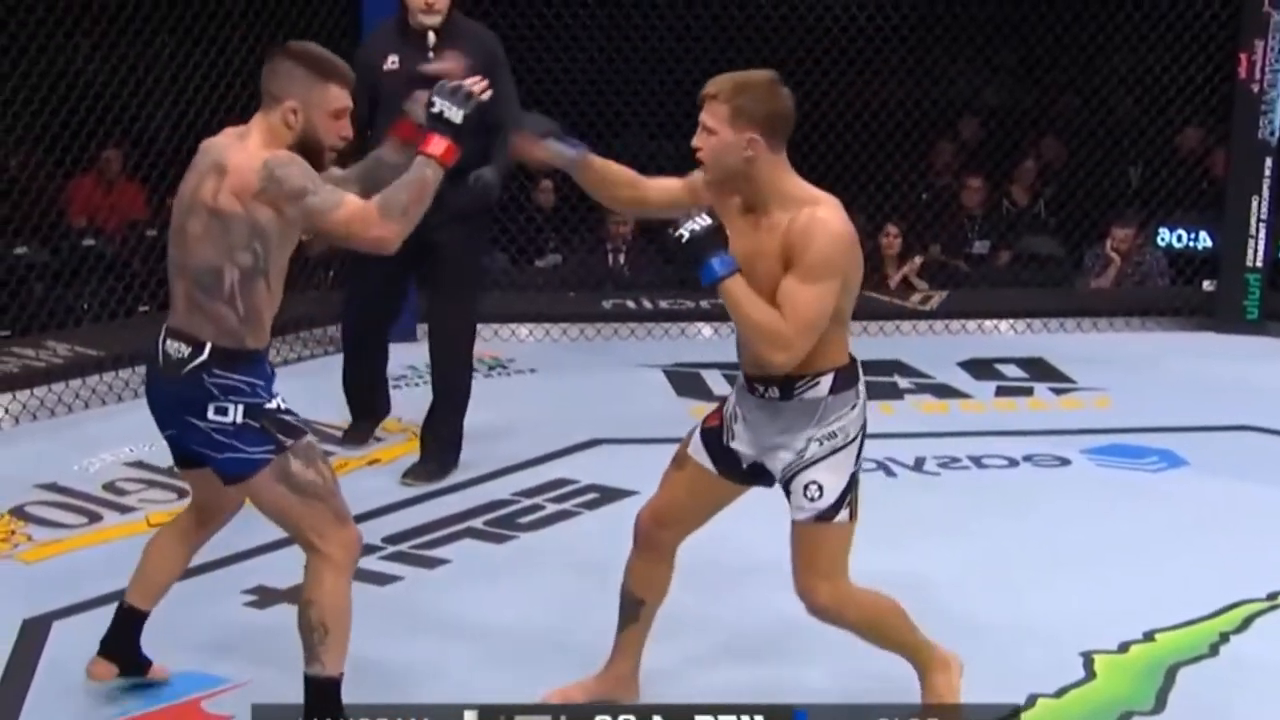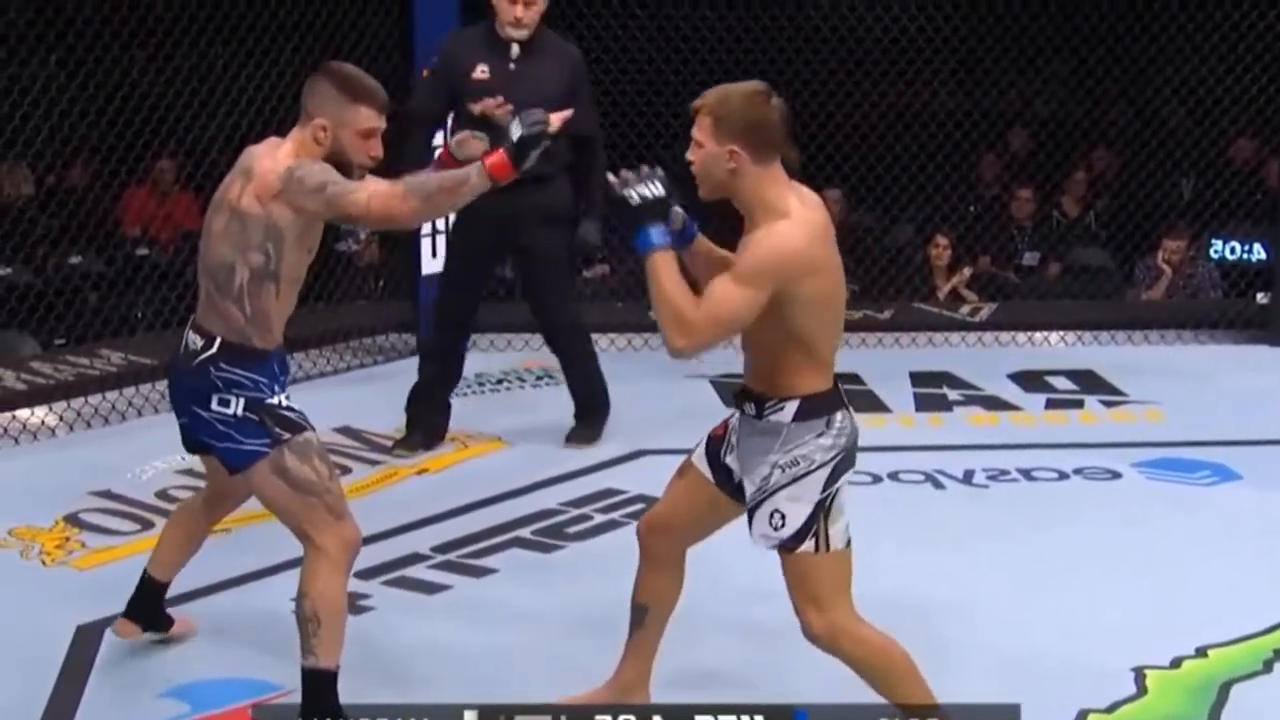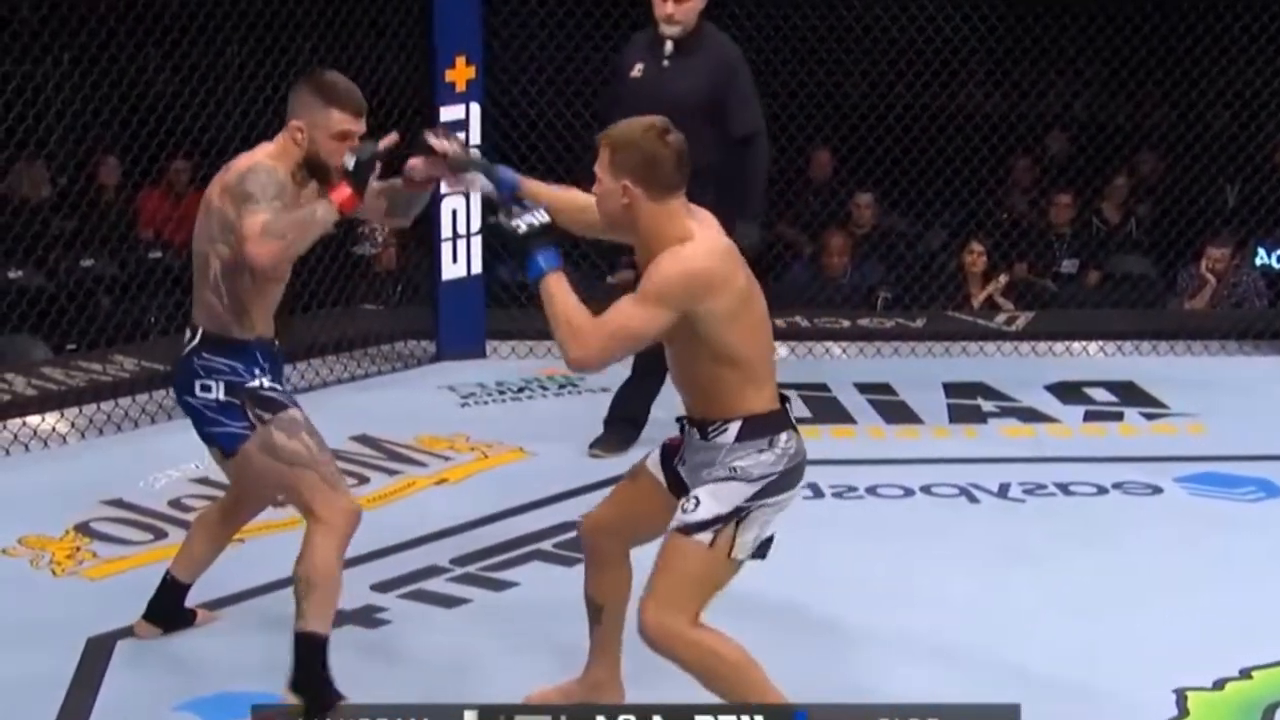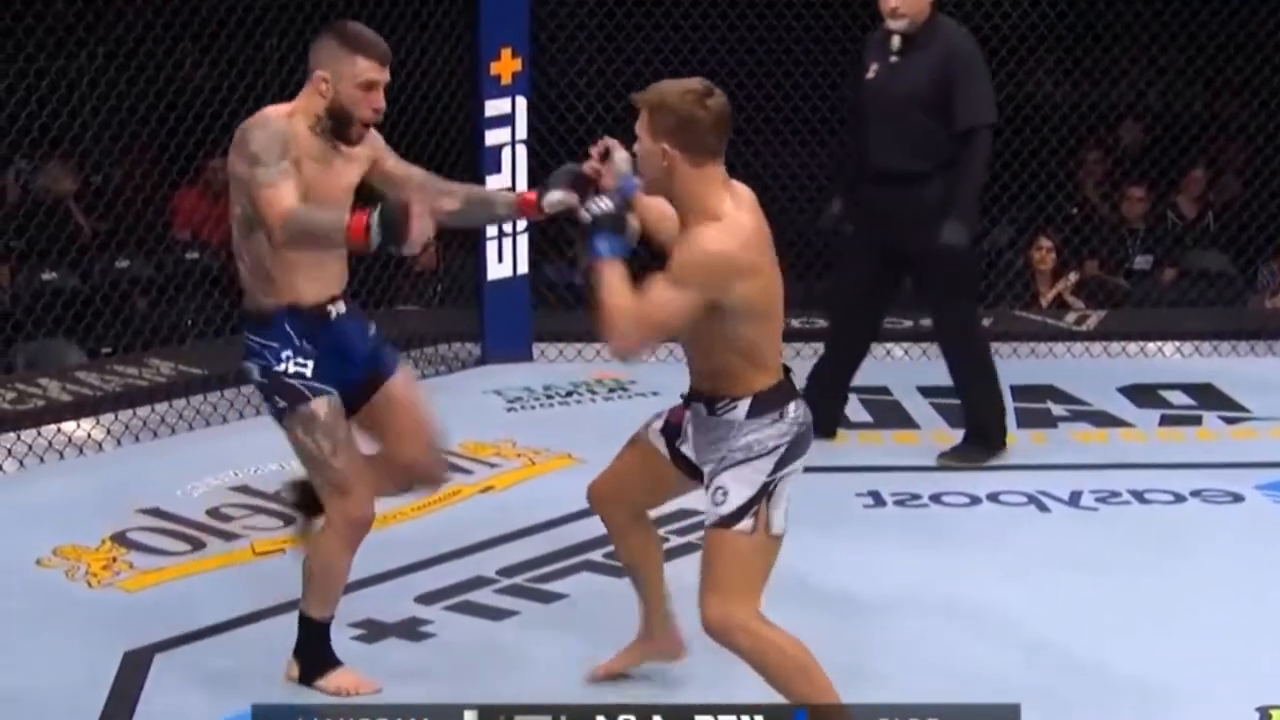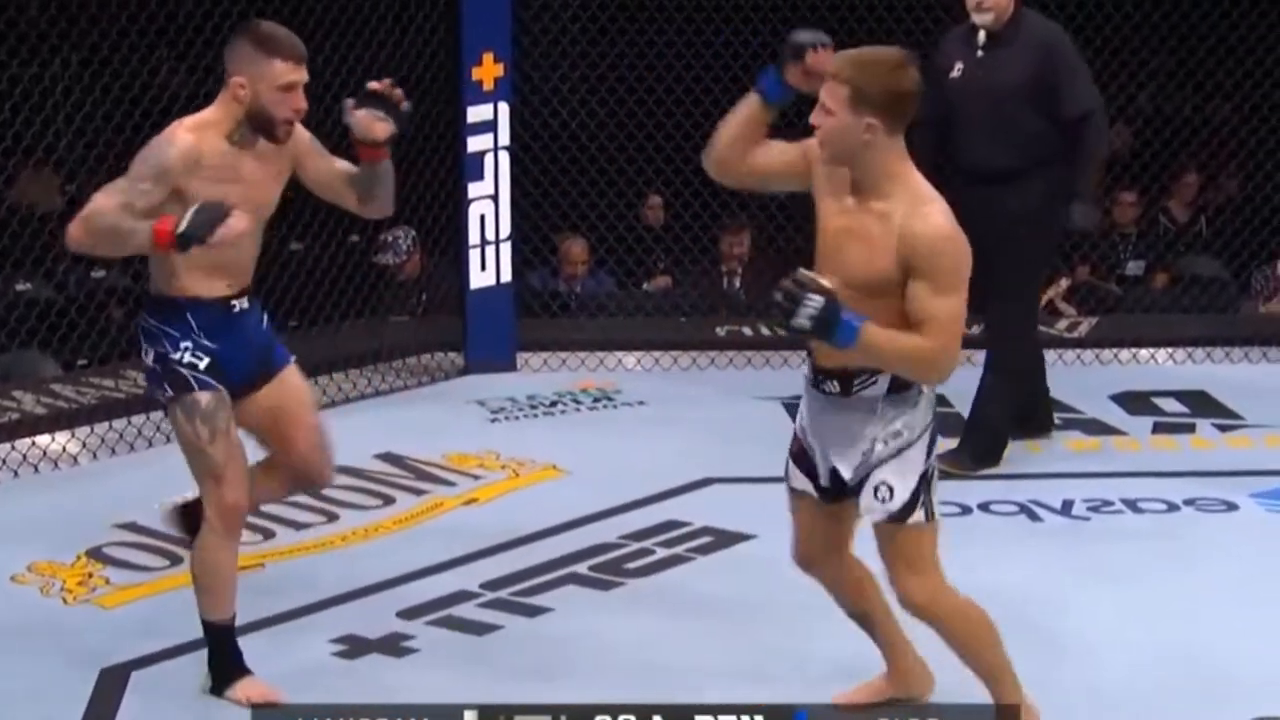
dt=0.7s
person 1, frame 1
left shoulder: (226, 149)
right shoulder: (270, 169)
left elbow: (342, 192)
right elbow: (380, 229)
left wrist: (411, 131)
right wrist: (440, 141)
left hip: (178, 371)
right hip: (227, 386)
left knee: (207, 510)
right knee: (335, 545)
left ankle: (118, 649)
person 1, frame 2
left shoulder: (271, 157)
right shoulder: (295, 176)
left elbow: (392, 200)
right elbow: (397, 207)
right wrist: (503, 158)
left hip: (206, 365)
right hip: (240, 379)
left knee: (220, 496)
right knee: (335, 538)
left ankle: (141, 612)
person 1, frame 3
left shoulder: (306, 174)
right shoulder: (260, 175)
left elbow: (393, 209)
right elbow: (266, 252)
left wrist: (426, 173)
right wrist: (344, 192)
left hip: (235, 363)
right hip: (226, 369)
left knee: (253, 493)
right knee: (335, 512)
left ankle: (163, 610)
person 1, frame 4
left shoulder: (363, 143)
right shoulder: (268, 130)
left elbow: (438, 197)
right elbow: (280, 221)
left wrist: (531, 200)
right wrist: (368, 227)
left hip: (342, 323)
right hip: (285, 340)
left knee: (424, 466)
right knee: (353, 509)
left ankle: (315, 492)
right ankle: (312, 658)
person 1, frame 5
left shoulder: (287, 139)
right shoulder: (178, 150)
left elbow: (372, 203)
right elbow: (84, 233)
left wrist: (375, 144)
right wrist: (173, 232)
left hip: (242, 320)
right hip: (184, 333)
left knee: (308, 465)
right knee: (233, 498)
left ankle: (200, 518)
right ankle: (224, 667)
person 2, frame 1
left shoulder: (823, 227)
right shoulder: (723, 191)
left elbow: (782, 348)
right elbow: (639, 195)
left wrist: (717, 266)
right wrist: (565, 154)
left hip: (819, 413)
right hip: (751, 403)
left knee: (823, 593)
right knee: (654, 526)
left ankle: (934, 665)
right ankle: (618, 676)
person 2, frame 2
left shoulder: (786, 241)
right shoulder: (783, 202)
left elbow: (686, 335)
right elbow: (731, 276)
left wrist: (650, 233)
right wrist: (674, 230)
left hip: (802, 434)
right hip: (758, 420)
left knee: (827, 621)
right knee: (659, 533)
left ankle: (936, 713)
right ankle: (629, 685)
person 2, frame 3
left shoulder: (691, 264)
right shoulder: (682, 221)
left elbow: (585, 351)
right elbow: (586, 212)
left wrist: (542, 260)
right wrist: (493, 174)
left hip: (752, 453)
right hip: (706, 439)
left knee: (665, 621)
right knee: (601, 531)
right ankle: (600, 681)
person 2, frame 4
left shoulder: (718, 244)
right shoulder: (726, 195)
left elbow: (624, 337)
left wrist: (605, 244)
right wrist: (624, 187)
left hip: (758, 427)
right hip: (709, 409)
left knee: (729, 614)
right knee: (612, 497)
right ankle: (656, 632)
person 2, frame 5
left shoulder: (929, 227)
right shoulder: (828, 162)
left elbow: (938, 356)
right elbow: (725, 163)
left wrist: (841, 327)
right wrist: (777, 84)
left hip: (888, 413)
right hip: (823, 400)
left knee: (923, 592)
right knee: (818, 556)
person 3, frame 1
left shoulder: (480, 45)
right shoulder: (379, 45)
left elbow: (507, 123)
right elbow: (353, 123)
left wrist: (494, 168)
left hip: (458, 204)
left knee: (451, 328)
right knee: (364, 315)
left ankle: (441, 447)
right ankle: (368, 408)
person 3, frame 2
left shoulder: (564, 57)
right shoulder: (461, 50)
left elbow: (585, 140)
right elbow: (423, 122)
left wrist: (590, 213)
left hip: (543, 206)
right hip: (476, 203)
left knee: (557, 315)
right knee: (449, 316)
left ankle: (591, 410)
right ankle: (425, 424)
person 3, frame 3
left shoulder: (722, 57)
right shoulder: (637, 50)
left elbow: (752, 142)
right elbow: (616, 128)
left wrist: (748, 217)
left hip: (697, 205)
left ankle: (625, 420)
person 3, frame 4
left shoulder: (955, 48)
right shoulder: (878, 46)
left elbow: (977, 139)
left wrist: (960, 215)
right wrist: (845, 192)
left hip: (934, 206)
right hip: (878, 202)
left knee: (955, 321)
right knee: (851, 308)
left ankle: (987, 432)
right ankle: (821, 414)
person 3, frame 5
left shoulder: (1045, 41)
right shoulder: (953, 47)
left elbow: (1088, 122)
right elbow: (931, 128)
left wrist: (1083, 196)
left hip: (1031, 200)
right hip: (975, 199)
left knee: (1010, 317)
right knee: (996, 313)
left ankle: (983, 441)
right ankle: (1031, 412)
